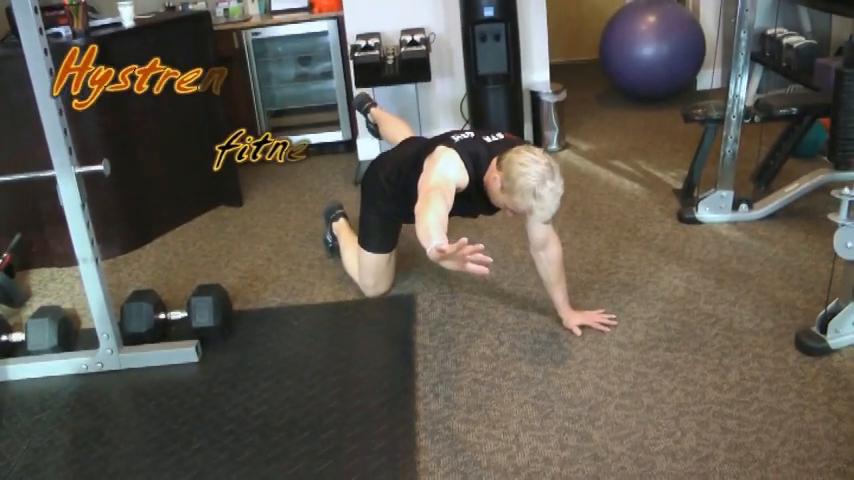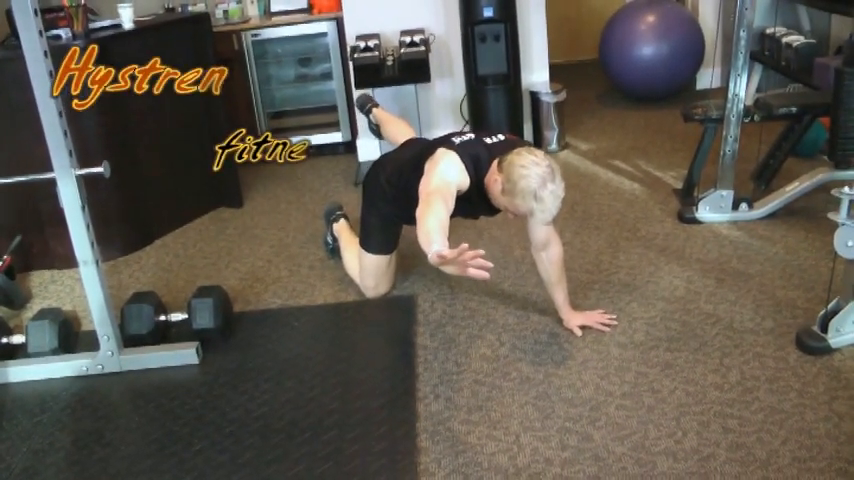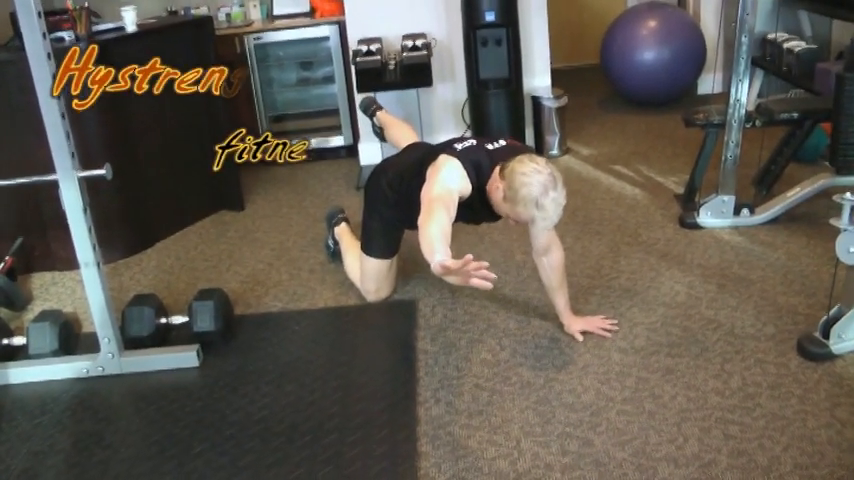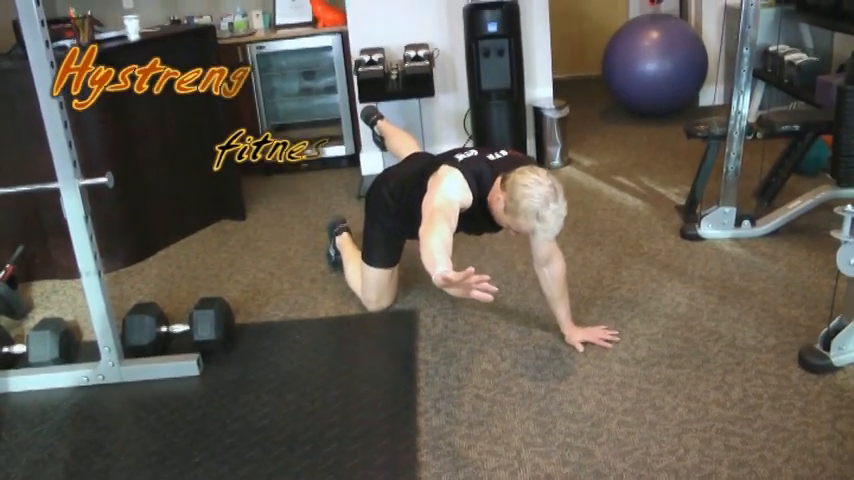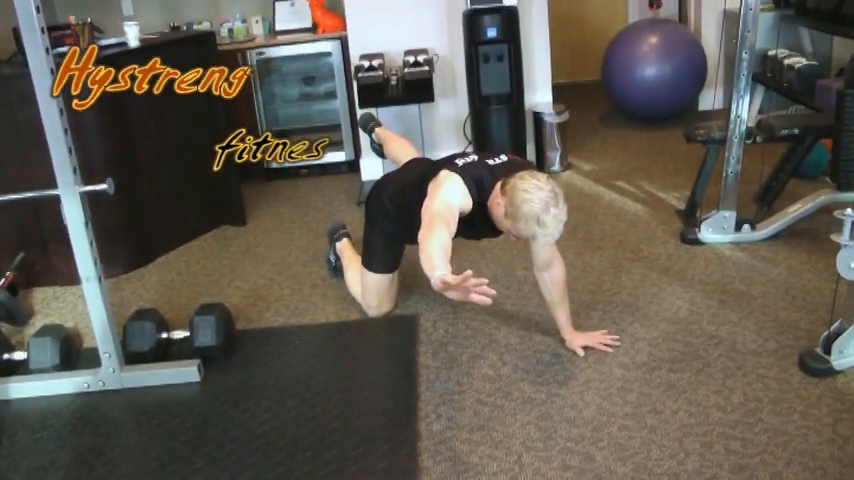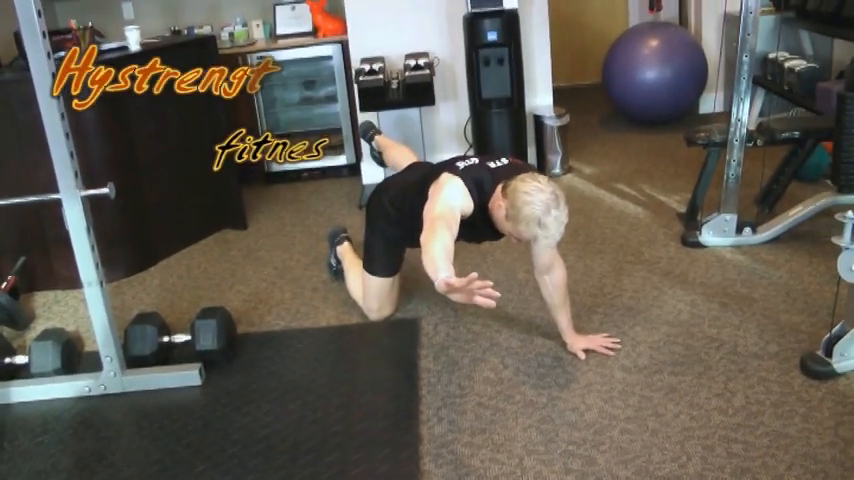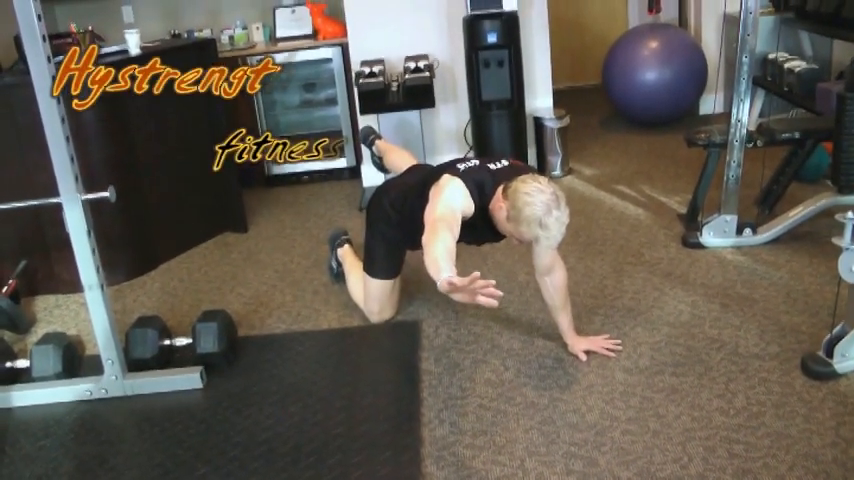
dt=0.2s
person 1, frame 1
left shoulder: (526, 173)
right shoulder: (450, 164)
left elbow: (545, 244)
right elbow: (431, 203)
left wrist: (566, 311)
right wrist: (437, 246)
right hip: (386, 186)
right knee: (374, 287)
left ankle: (372, 111)
right ankle: (338, 222)
person 1, frame 2
left shoulder: (527, 171)
right shoulder: (451, 167)
left elbow: (545, 244)
right elbow: (432, 207)
left wrist: (567, 311)
right wrist: (438, 251)
right hip: (387, 187)
right knee: (375, 288)
left ankle: (374, 112)
right ankle: (339, 224)
person 1, frame 3
left shoulder: (529, 177)
right shoulder: (452, 174)
left elbow: (546, 250)
right elbow: (433, 216)
left wrist: (567, 316)
right wrist: (441, 262)
left hip: (419, 163)
right hip: (389, 192)
right knee: (375, 292)
left ankle: (378, 114)
right ankle: (340, 227)
person 1, frame 4
left shoulder: (530, 186)
right shoulder: (454, 184)
left elbow: (548, 260)
right elbow: (434, 227)
left wrist: (568, 327)
right wrist: (443, 273)
left hip: (421, 173)
right hip: (390, 201)
right knee: (377, 302)
left ankle: (379, 123)
right ankle: (341, 237)
person 1, frame 5
left shoulder: (530, 190)
right shoulder: (454, 189)
left elbow: (548, 265)
right elbow: (434, 232)
left wrist: (569, 331)
right wrist: (441, 277)
left hip: (421, 178)
right hip: (390, 206)
right knee: (377, 307)
left ankle: (376, 130)
right ankle: (341, 243)
person 1, frame 6
left shoulder: (532, 192)
right shoulder: (455, 191)
left elbow: (549, 268)
right elbow: (435, 234)
left wrist: (570, 334)
right wrist: (445, 280)
left hip: (421, 181)
right hip: (391, 210)
right knee: (378, 311)
left ankle: (376, 139)
right ankle: (342, 247)
person 1, frame 7
left shoulder: (532, 195)
right shoulder: (455, 193)
left elbow: (550, 269)
right elbow: (437, 235)
left wrist: (571, 336)
right wrist: (447, 280)
left hip: (420, 184)
right hip: (390, 213)
right knee: (379, 313)
left ankle: (376, 144)
right ankle: (343, 249)
